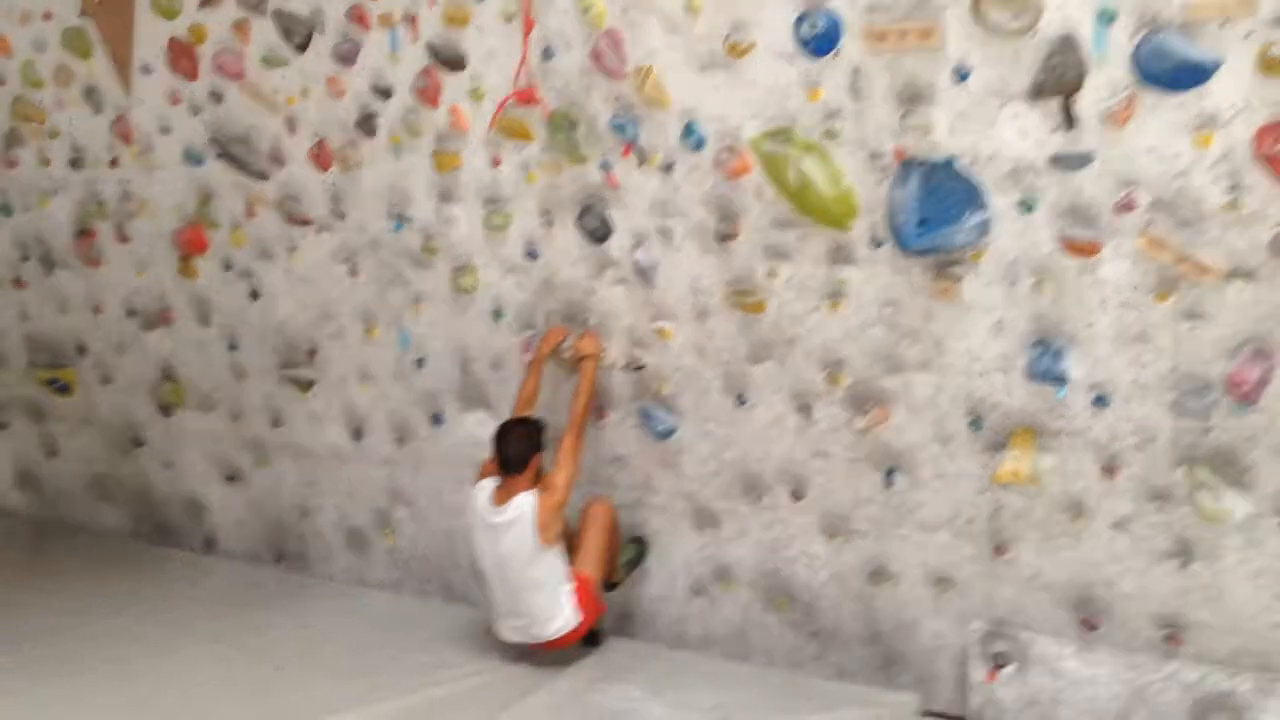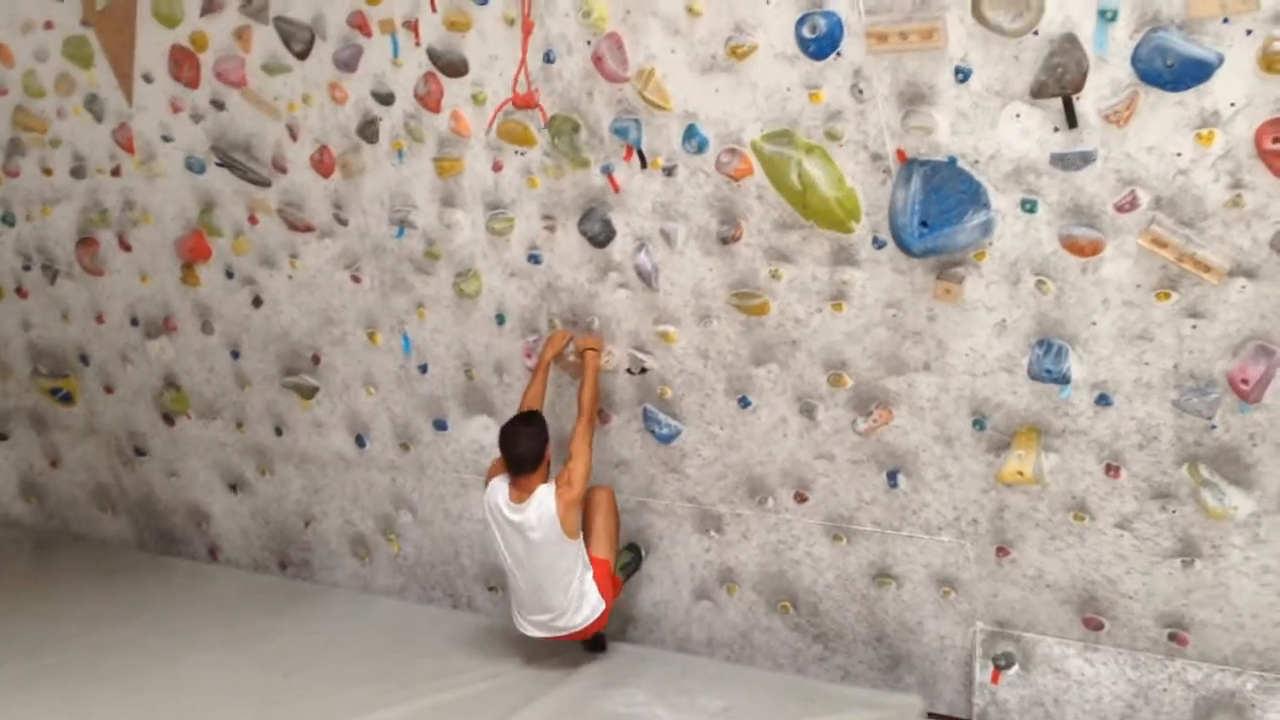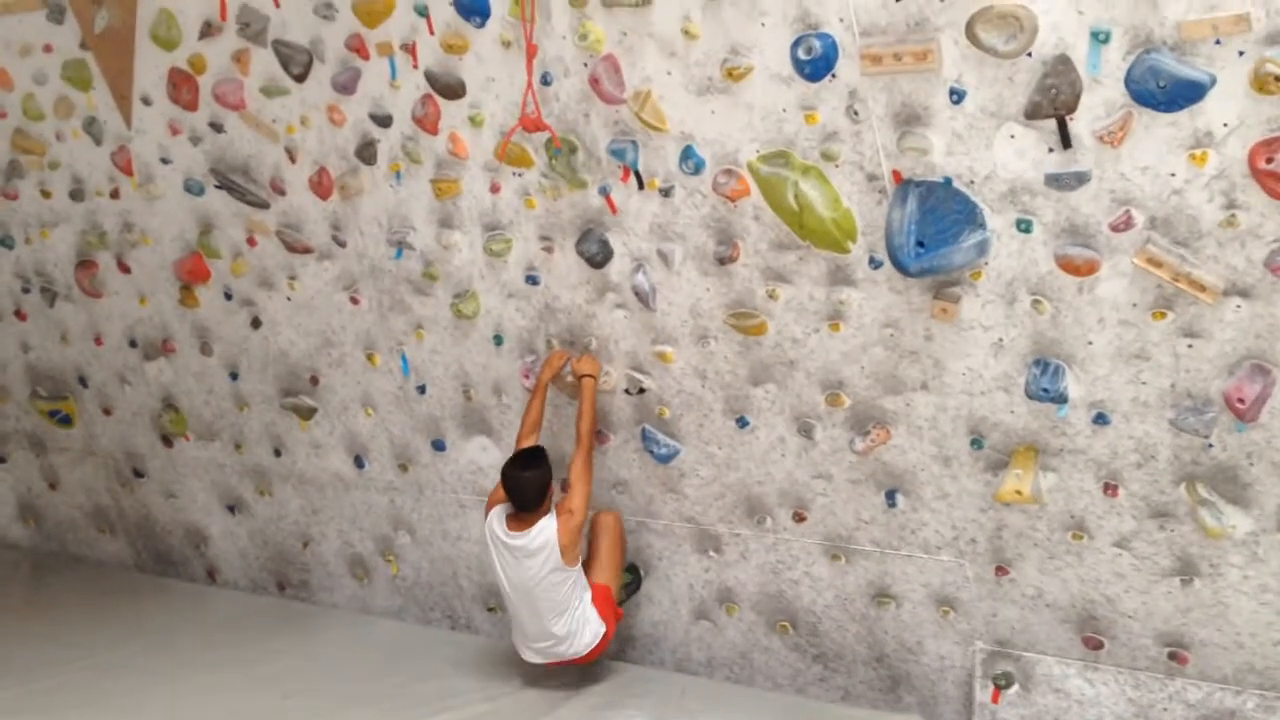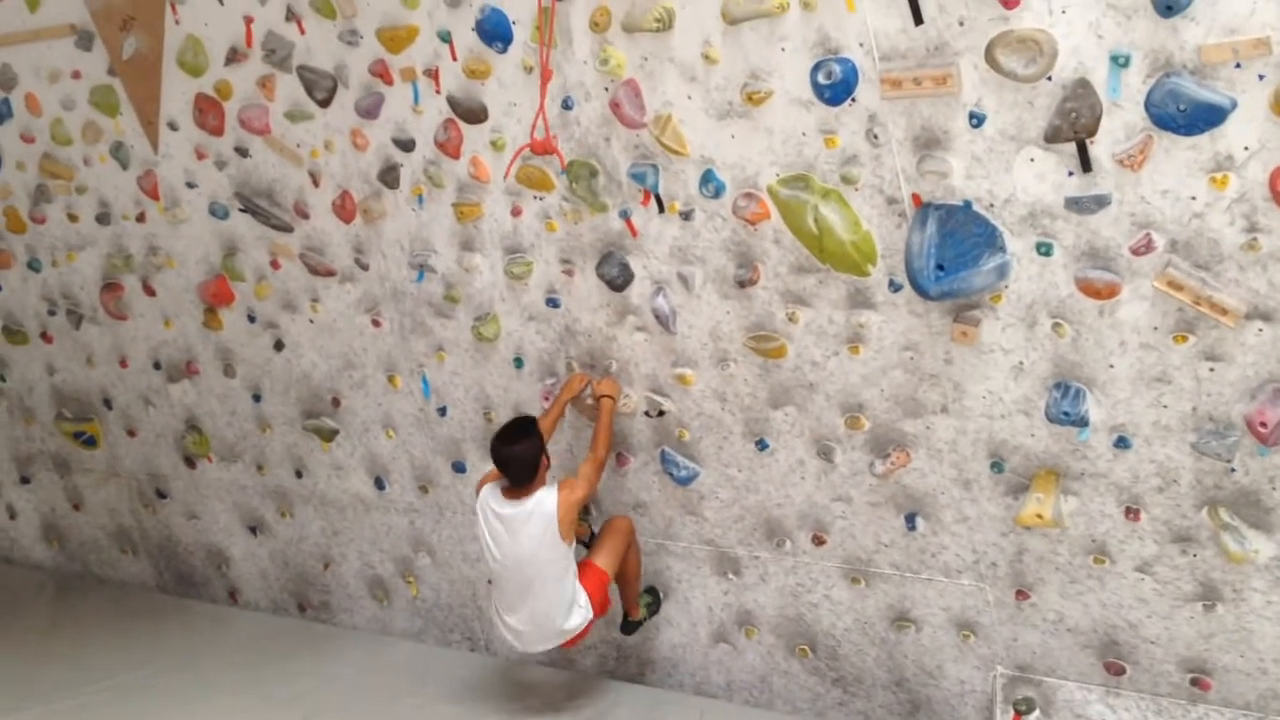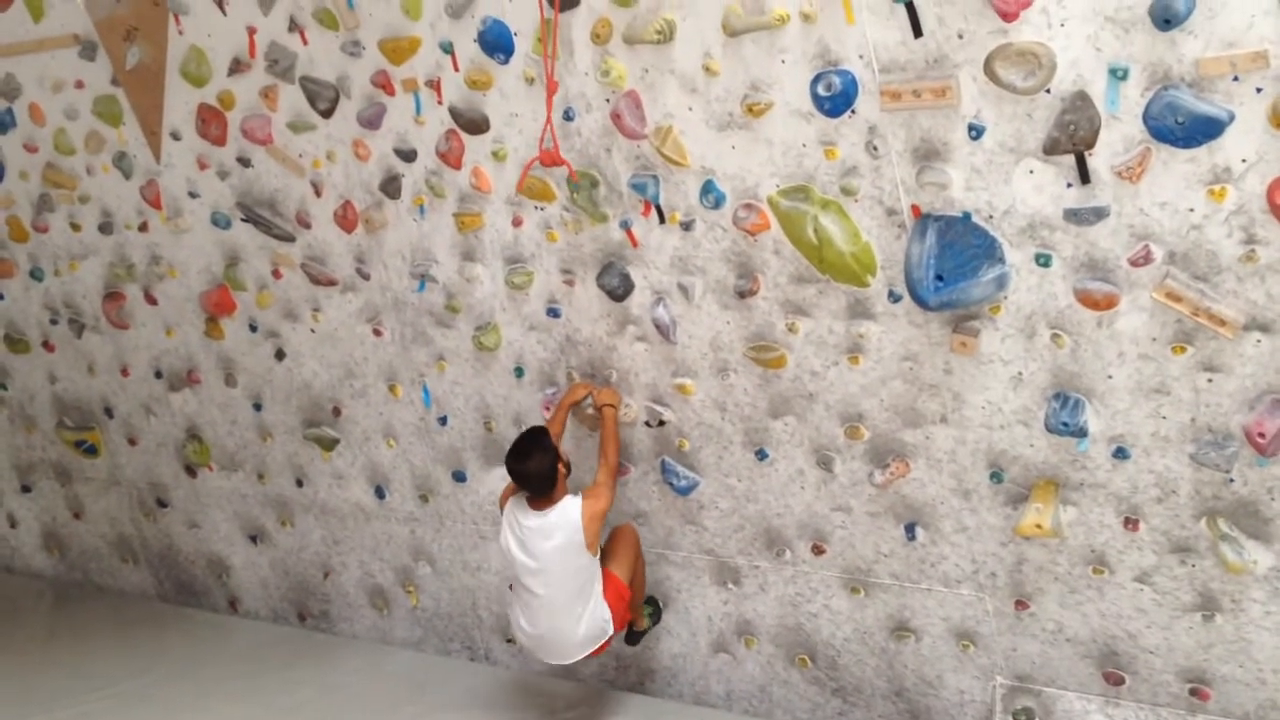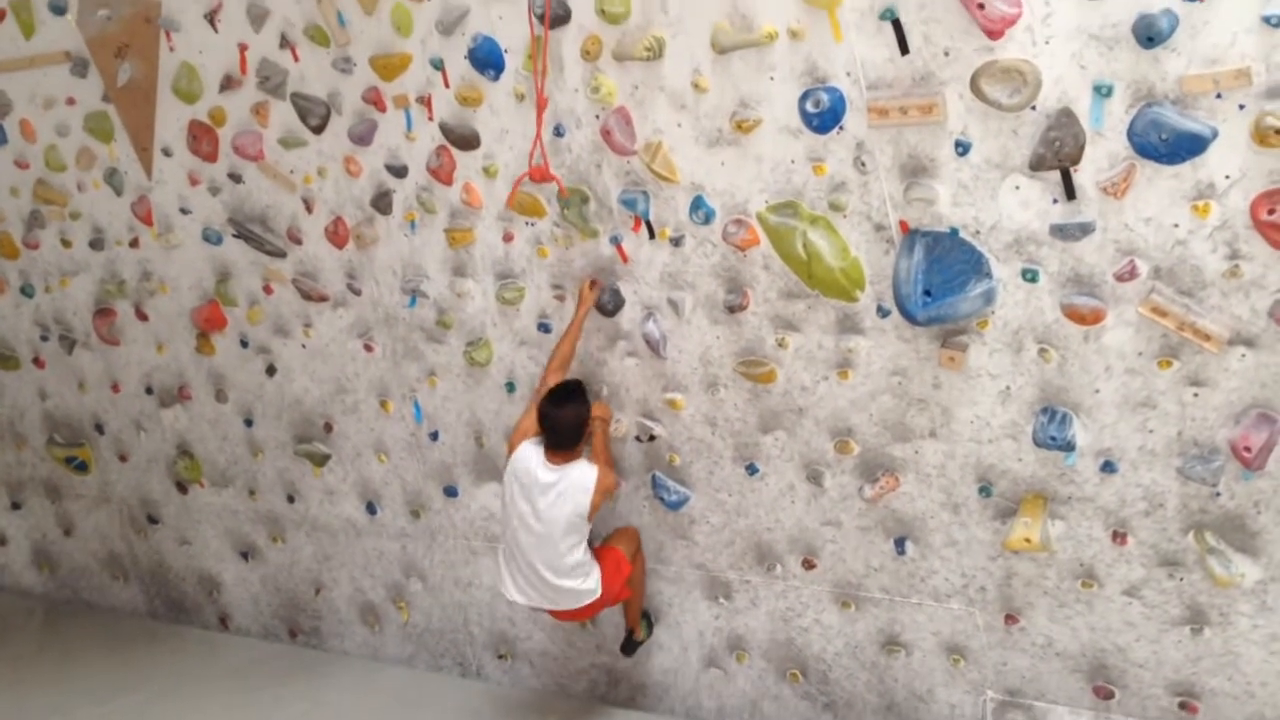
dt=0.5s
person 1, frame 1
left shoulder: (483, 487)
right shoulder: (544, 504)
left elbow: (518, 417)
right elbow: (576, 426)
left wrist: (542, 354)
right wrist: (589, 360)
left hip: (512, 630)
right hip: (560, 630)
right knee: (600, 509)
left ankle: (588, 628)
right ankle: (613, 573)
person 1, frame 2
left shoulder: (493, 486)
right shoulder: (564, 496)
left elbow: (524, 417)
right elbow: (586, 419)
left wrist: (547, 357)
right wrist: (590, 355)
left hip: (531, 626)
right hip: (584, 619)
right knee: (600, 494)
right ankle: (614, 573)
person 1, frame 3
left shoulder: (493, 515)
right shoulder: (563, 526)
left elbow: (524, 442)
right elbow: (584, 446)
left wrist: (544, 378)
right wrist: (588, 380)
left hip: (531, 652)
right hip: (584, 646)
right knee: (607, 520)
right ankle: (617, 591)
person 1, frame 4
left shoulder: (486, 491)
right shoulder: (564, 501)
left elbow: (522, 446)
right elbow: (598, 456)
left wrist: (564, 397)
right wrist: (607, 400)
left hip: (511, 630)
right hip: (566, 629)
right knee: (621, 526)
right ankle: (634, 613)
person 1, frame 5
left shoulder: (510, 503)
right shoulder: (588, 510)
left elbow: (535, 457)
right elbow: (609, 464)
left wrist: (566, 403)
right wrist: (608, 408)
left hip: (528, 637)
right hip: (586, 640)
right knee: (626, 534)
right ankle: (638, 622)
person 1, frame 6
left shoulder: (518, 451)
right shoulder: (598, 480)
left elbow: (550, 378)
left wrist: (581, 313)
right wrist: (601, 424)
left hip: (521, 588)
right hip: (577, 601)
right knee: (628, 537)
right ankle: (636, 632)
